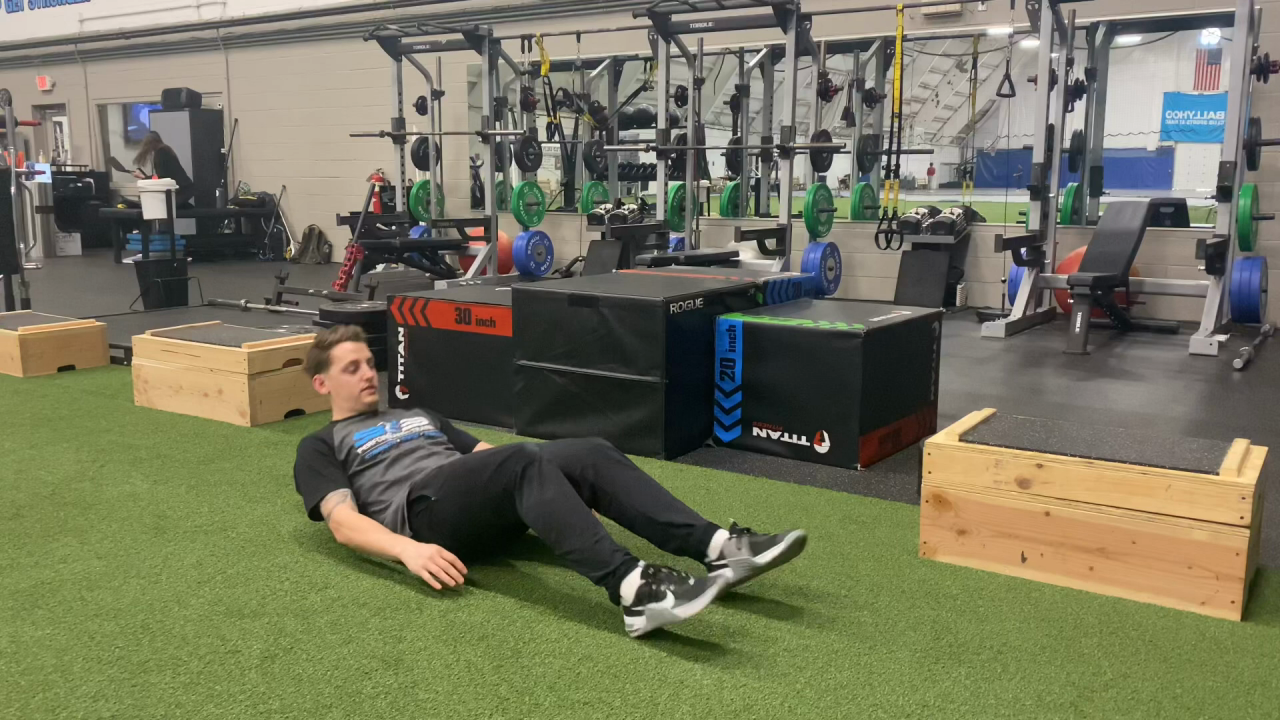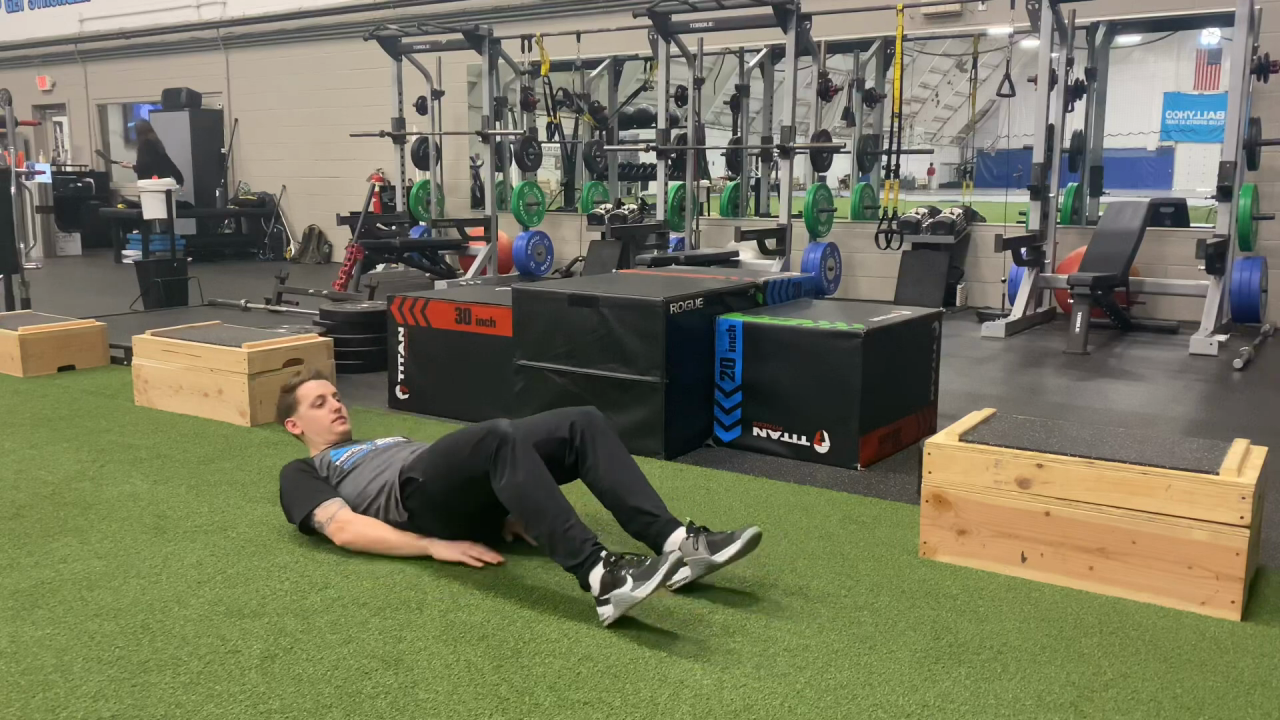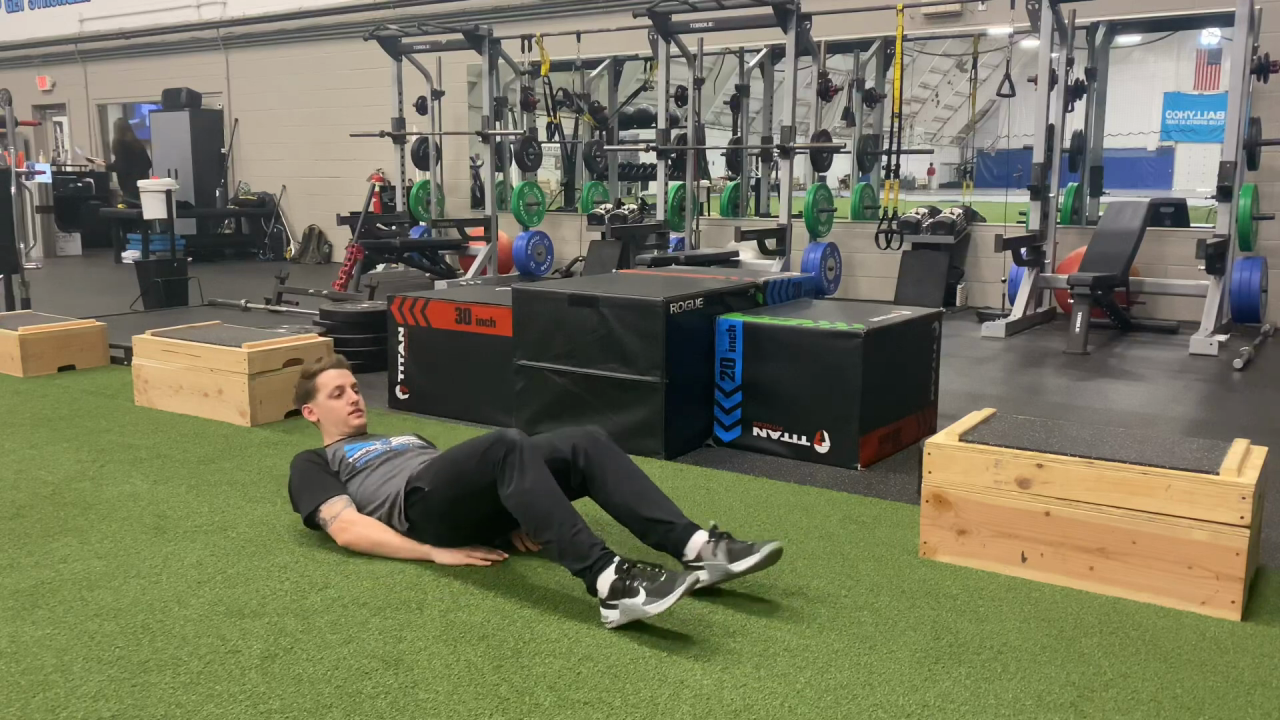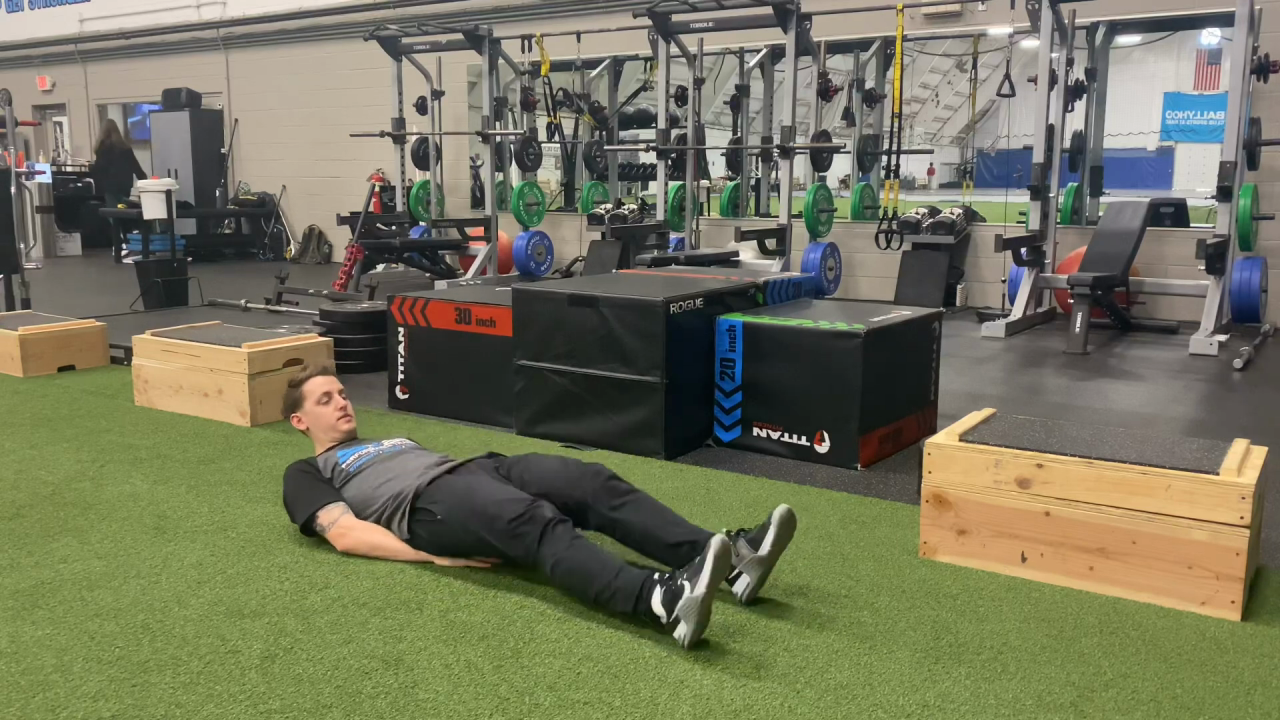
dt=0.4s
person 1, frame 1
left shoulder: (419, 417)
right shoulder: (320, 449)
left elbow: (486, 454)
right elbow: (344, 522)
left wrist: (554, 492)
right wrist: (411, 551)
left hip: (493, 516)
right hip: (424, 511)
left knee: (590, 457)
right knee: (524, 461)
left ankle: (720, 548)
right ankle: (636, 590)
person 1, frame 2
left shoulder: (389, 440)
right shoulder: (301, 474)
right elbow: (343, 529)
left wrist: (505, 510)
right wrist: (433, 545)
left hip: (473, 495)
right hip: (415, 499)
left knee: (583, 423)
right knee: (499, 436)
left ankle: (676, 543)
right ankle: (600, 575)
person 1, frame 3
left shoulder: (404, 438)
right shoulder: (313, 465)
right elbow: (348, 529)
left wrist: (509, 518)
right wrist: (436, 552)
left hip: (478, 503)
right hip: (422, 505)
left knee: (587, 445)
right knee: (509, 446)
left ankle: (701, 549)
right ankle: (610, 582)
person 1, frame 4
left shoulder: (393, 441)
right shoulder: (306, 474)
right elbow: (345, 534)
right wrist: (433, 555)
right hip: (426, 506)
left knee: (594, 484)
right knee: (541, 528)
left ankle: (732, 561)
right ankle: (666, 600)
